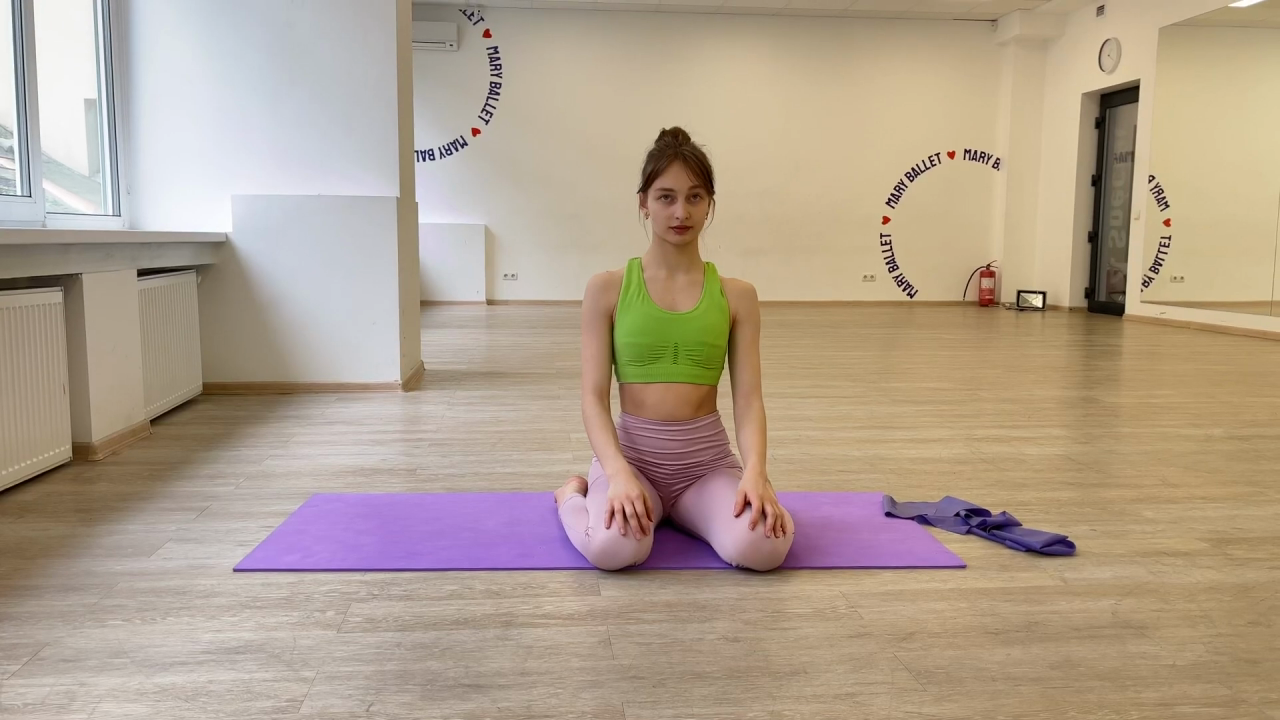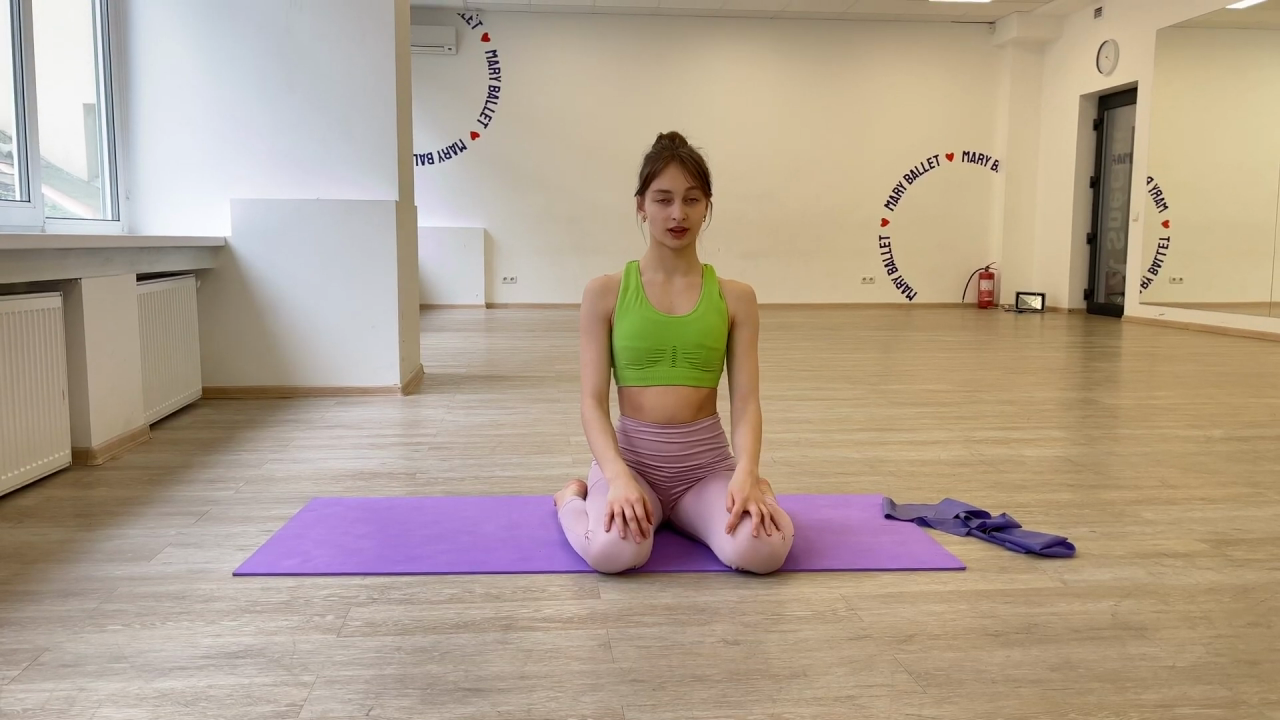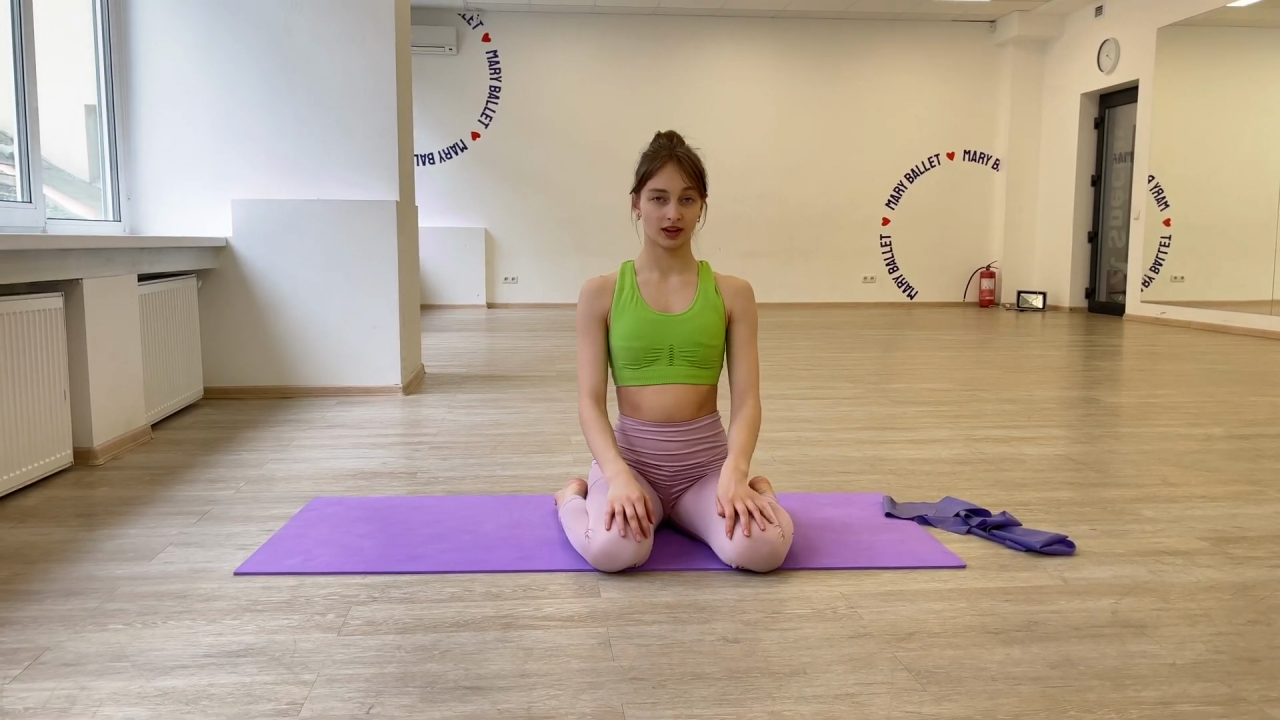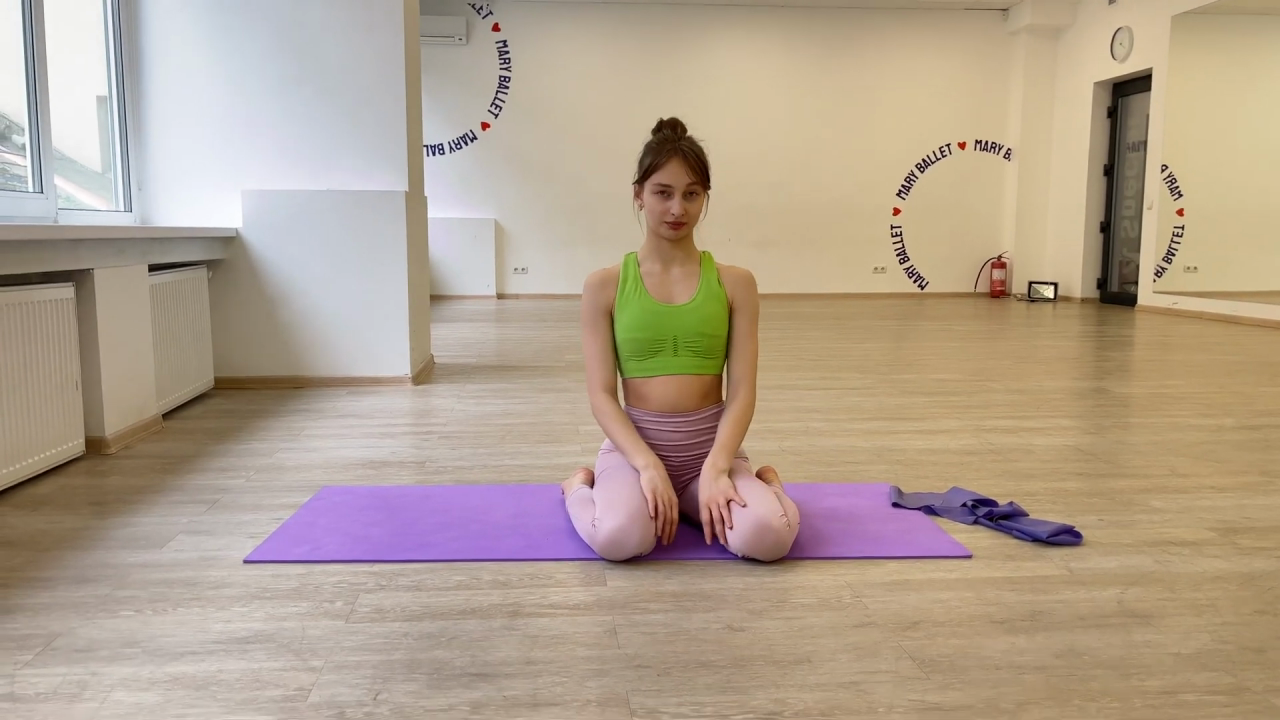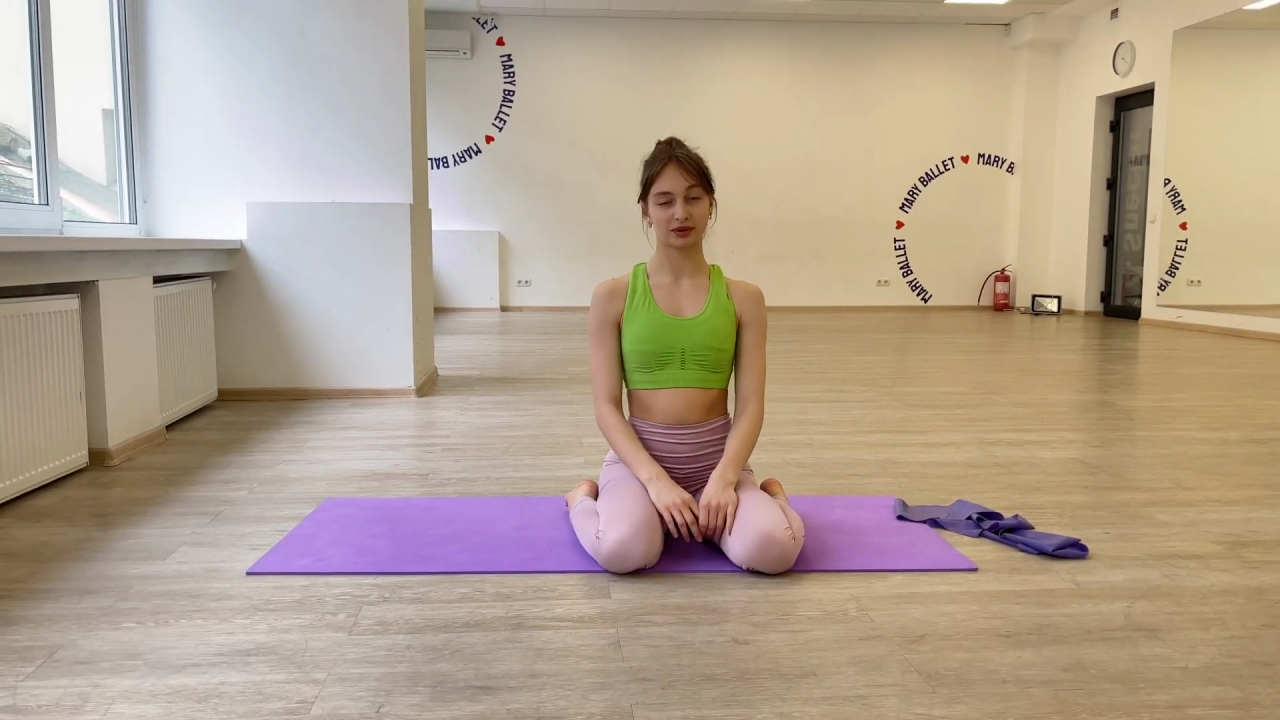
dt=0.5s
person 1, frame 1
left shoulder: (737, 296)
right shoulder: (606, 289)
left elbow: (748, 399)
right elbow: (594, 397)
left wrist: (755, 472)
right wrist: (617, 474)
left hip: (707, 457)
right hip: (632, 451)
left knee: (761, 546)
right knee: (613, 548)
left ankle: (682, 510)
right ankle: (574, 495)
person 1, frame 2
left shoulder: (735, 298)
right shoulder: (605, 292)
left elbow: (746, 401)
right elbow: (593, 400)
left wrist: (745, 472)
right wrist: (617, 476)
left hip: (707, 459)
right hip: (631, 454)
left knee: (762, 550)
right knee: (611, 551)
right ankle: (572, 499)
person 1, frame 3
left shoulder: (733, 294)
right shoulder: (601, 292)
left elbow: (746, 400)
right elbow: (590, 401)
left wrist: (733, 471)
right wrist: (619, 476)
left hip: (706, 457)
right hip: (632, 452)
left knee: (763, 549)
right knee: (612, 551)
left ankle: (755, 492)
right ankle: (573, 497)
person 1, frame 4
left shoulder: (735, 283)
right shoulder: (604, 285)
left elbow: (742, 392)
right elbow: (602, 395)
left wrist: (715, 469)
right wrist: (649, 465)
left hip: (712, 444)
right hip: (635, 443)
left knee: (766, 537)
right knee: (620, 538)
left ankle: (764, 483)
right ankle: (581, 487)
person 1, frame 5
left shoulder: (743, 298)
right shoulder: (613, 295)
left elbow: (750, 407)
right elbow: (606, 406)
left wrist: (723, 479)
right wrist: (656, 479)
left hip: (716, 456)
right hip: (639, 455)
left knee: (772, 550)
right knee: (622, 551)
left ankle: (769, 496)
right ankle: (584, 500)
